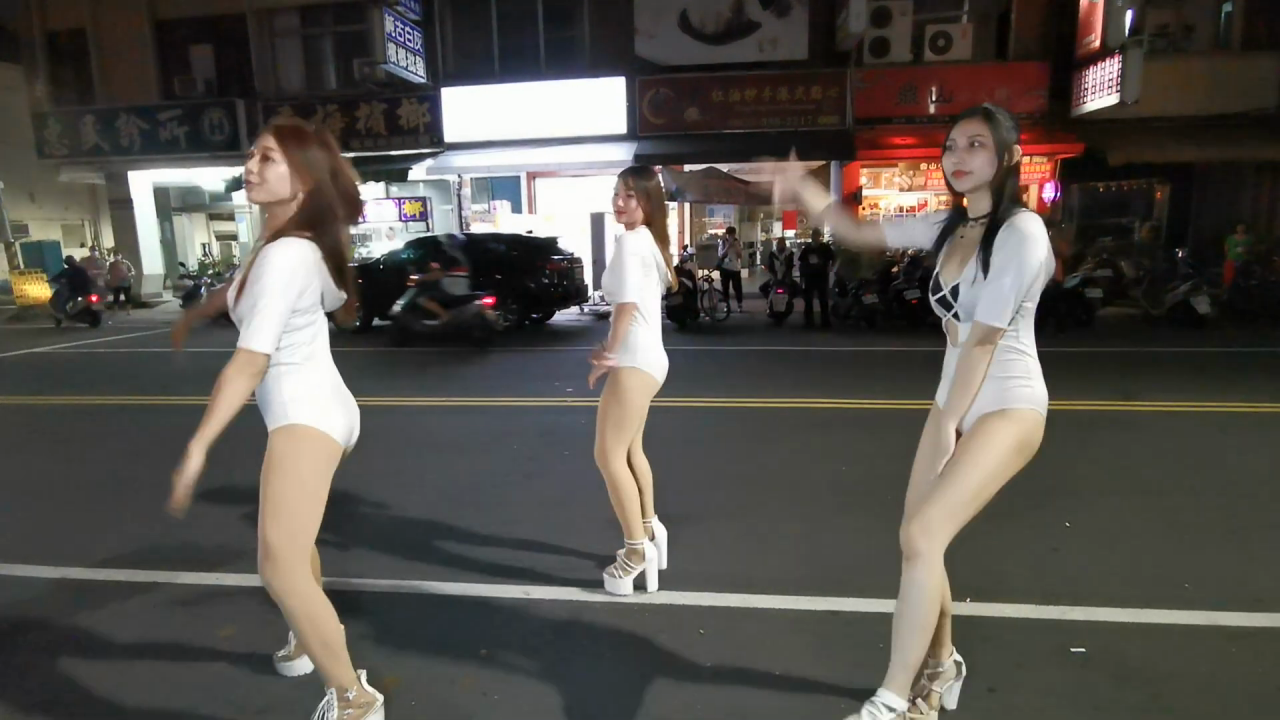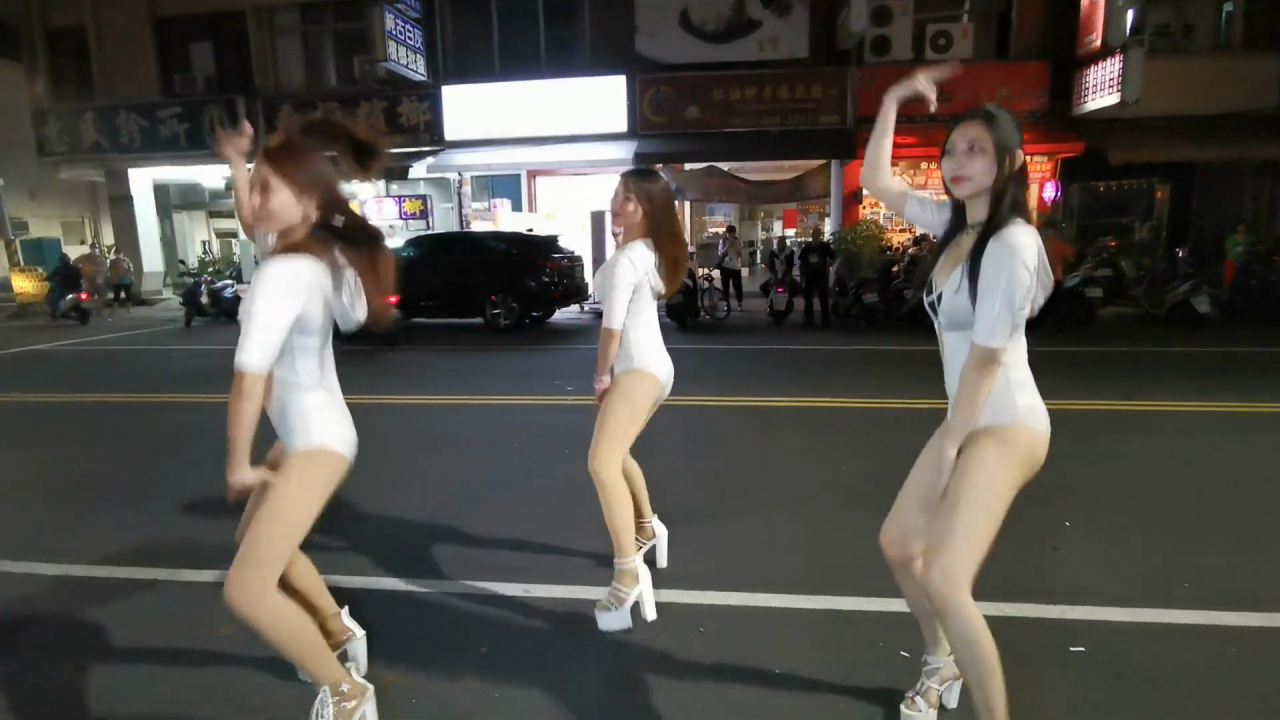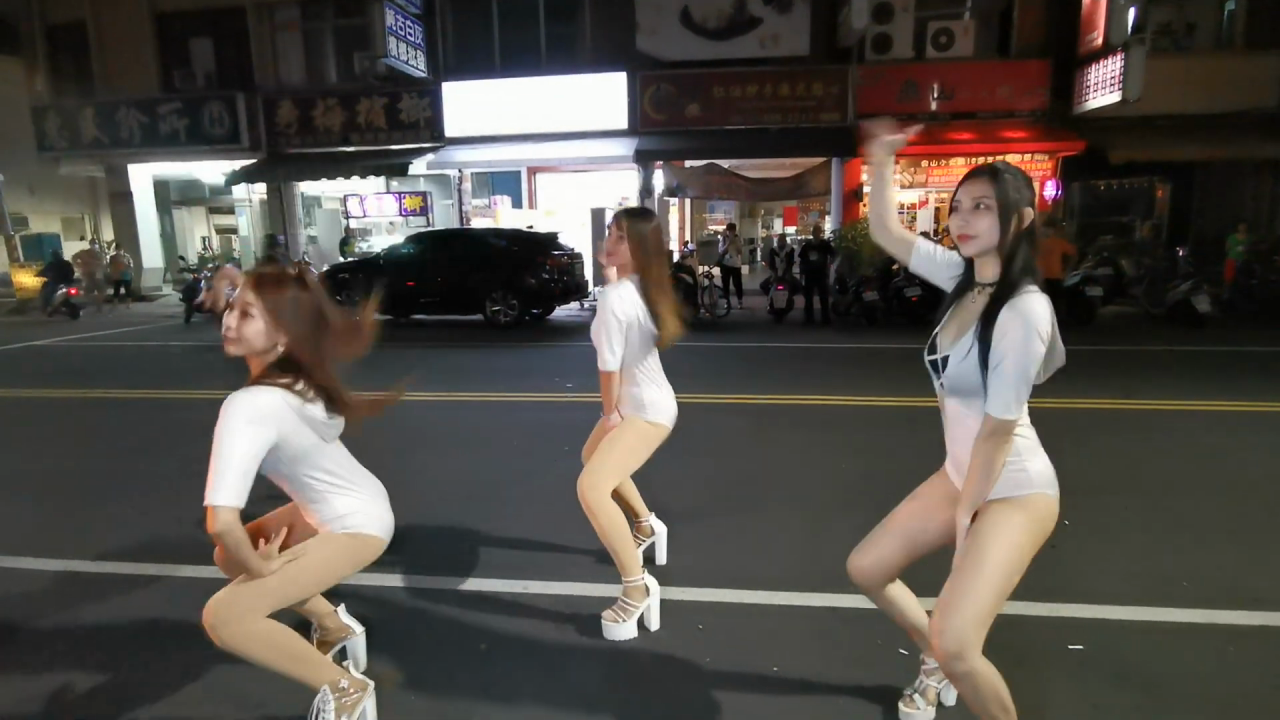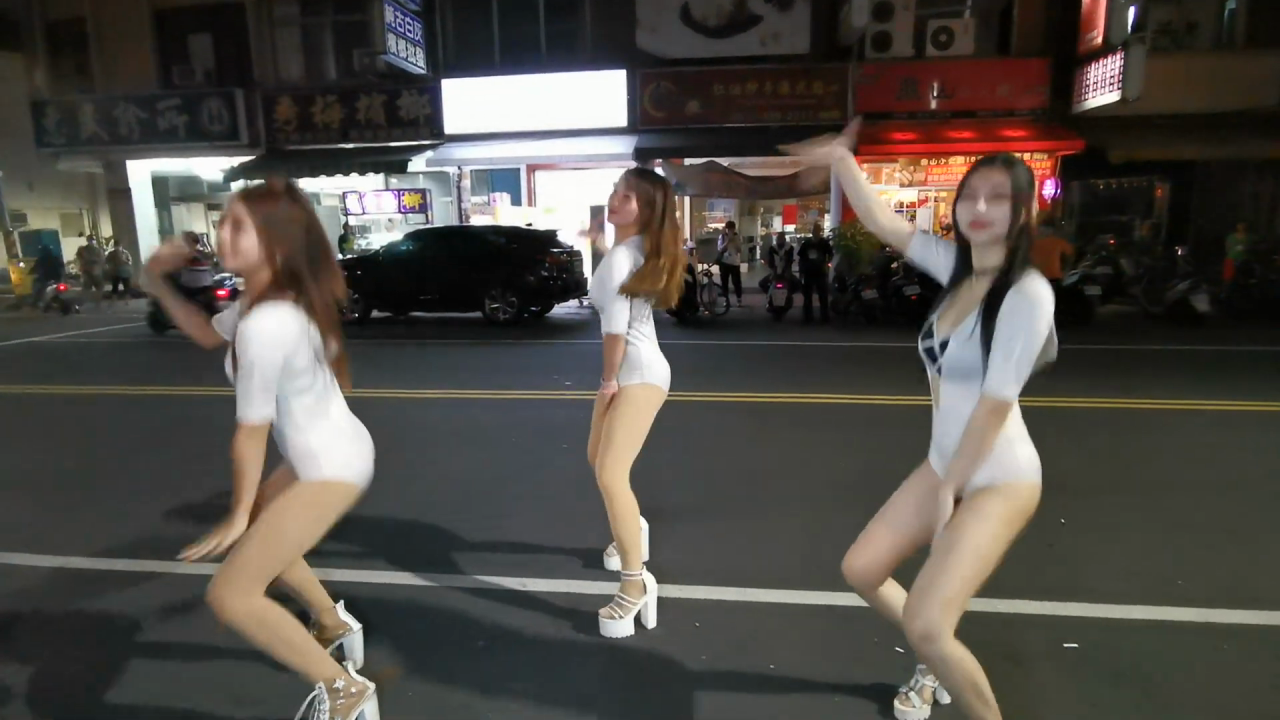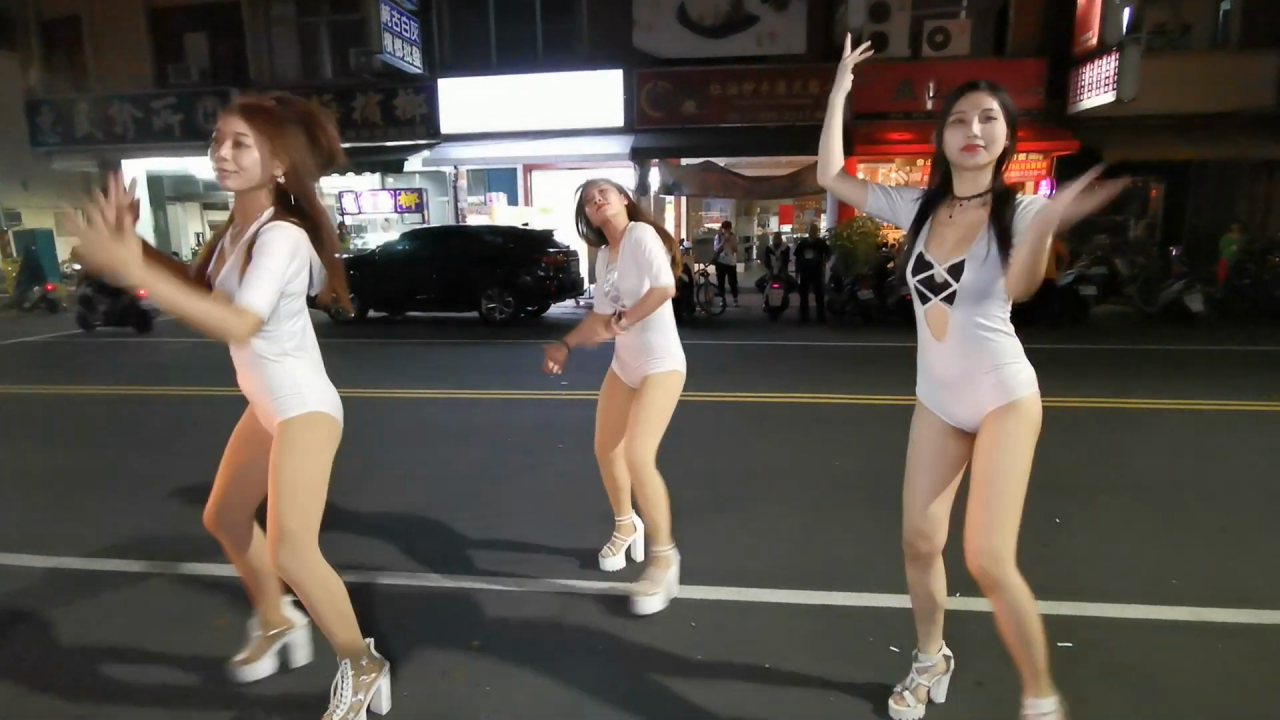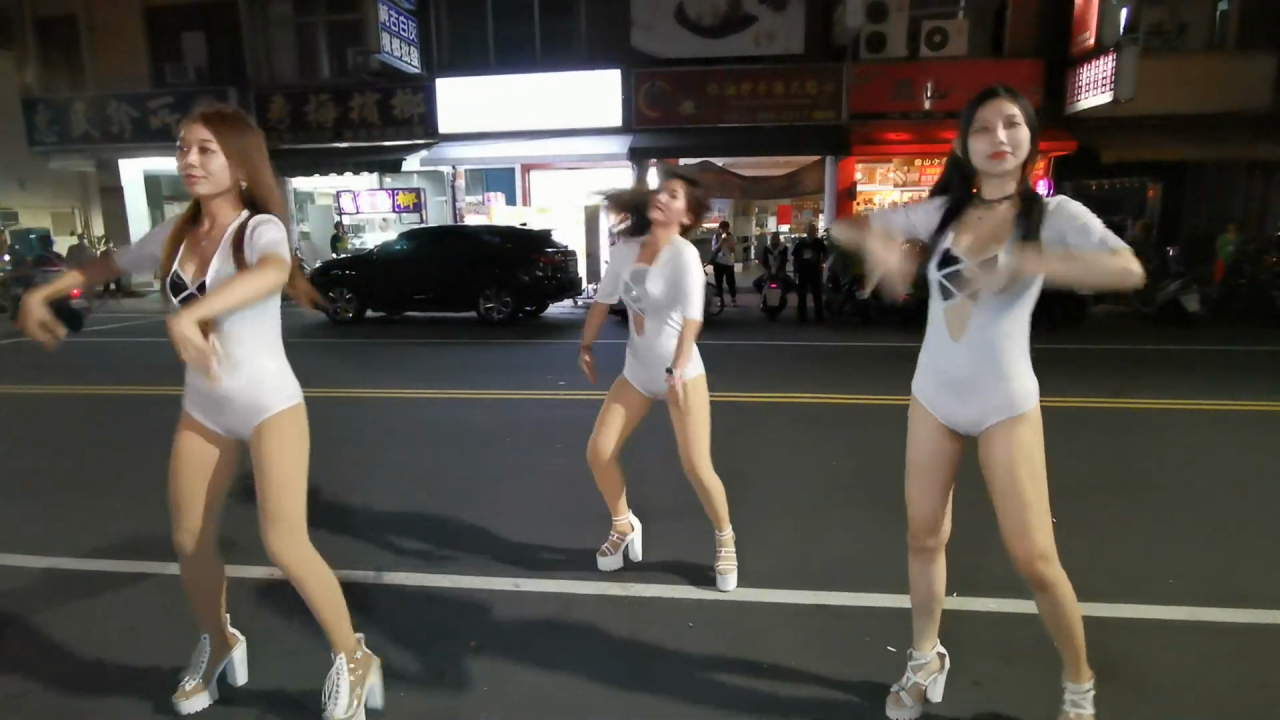
dt=0.3s
person 1, frame 1
left shoulder: (1021, 231)
right shoulder: (950, 226)
left elbow: (985, 337)
right elbow: (860, 231)
left wrist: (949, 427)
right wrist: (808, 194)
left hip: (1009, 408)
right hip: (955, 404)
left knee: (923, 537)
right knee: (916, 541)
right ankle: (940, 662)
person 1, frame 2
left shoulder: (1012, 241)
right shoulder: (954, 222)
left elbow: (988, 355)
right elbow: (877, 184)
left wrist: (950, 443)
right wrist: (893, 100)
left hip: (1007, 426)
right hip: (967, 420)
left knee: (945, 581)
right knee: (898, 543)
right ankle: (941, 665)
person 1, frame 3
left shoulder: (1024, 309)
right shoulder: (964, 275)
left elbow: (999, 426)
right elbow: (886, 231)
left wrist: (968, 510)
right wrist: (882, 158)
left hip: (1016, 493)
right hip: (962, 478)
left knee: (955, 643)
right knee: (866, 568)
right ankle: (936, 663)
person 1, frame 4
left shoulder: (1028, 294)
right shoulder: (958, 264)
left elbow: (994, 409)
right elbow: (879, 219)
left wrist: (948, 492)
right wrist: (841, 159)
left hip: (999, 482)
right hip: (945, 467)
left knee: (926, 625)
right knee: (861, 570)
right ankle: (932, 666)
person 1, frame 5
left shoulder: (1024, 209)
right shoulder: (919, 205)
left elbow: (1020, 281)
right elbow: (830, 179)
left wrist: (1047, 219)
right wrist: (841, 92)
left hip: (1003, 399)
right hip: (936, 402)
left knee: (987, 562)
right knee: (919, 541)
right ankle: (930, 659)
person 1, frame 6
left shoulder: (1054, 214)
right shoulder: (943, 211)
left elbow: (1128, 271)
right elbow: (847, 228)
left wrist: (1027, 263)
right wrist: (877, 241)
left hip: (1007, 407)
right hip: (934, 398)
left knee: (1035, 558)
right knee: (924, 537)
right ankle: (925, 661)
person 2, frame 1
left shoulder: (284, 255)
right shoulder: (296, 240)
left elbow: (251, 359)
left wrist: (196, 449)
right wrist: (209, 304)
left hip: (306, 419)
right hip: (315, 411)
left knee: (283, 572)
right knee: (286, 543)
right ankle: (316, 635)
person 2, frame 2
left shoulder: (280, 275)
right shoulder: (325, 251)
left elbow: (249, 381)
right elbow: (259, 222)
left wrist: (237, 467)
right wrist: (238, 166)
left hip: (316, 441)
right hip: (312, 431)
left knee: (245, 587)
right knee: (257, 540)
right ankle: (340, 633)
person 2, frame 3
left shoulder: (250, 408)
right shoulder: (301, 371)
left elbow: (221, 519)
left wrist: (255, 563)
left hip: (358, 526)
right hip: (348, 508)
left knee: (225, 618)
right knee: (231, 558)
right ankle: (337, 629)
person 2, frame 4
left shoulder: (264, 326)
right shoulder: (272, 299)
left elbow: (252, 432)
right elbow: (211, 332)
left wrist: (236, 519)
right wrist: (160, 286)
left hip: (330, 468)
right hip: (326, 454)
left knee: (230, 594)
right knee: (256, 535)
right ankle: (335, 627)
person 2, frame 5
left shoulder: (282, 233)
right shoulder: (236, 229)
left elbow: (239, 324)
right elbow: (203, 292)
left wrist: (136, 270)
right wrist: (126, 239)
left hip: (305, 408)
right hip: (266, 406)
left knee: (291, 553)
right knee: (224, 520)
left ankle: (361, 669)
right ankle: (277, 621)
person 2, frame 6
left shoulder: (262, 229)
right shoulder: (177, 232)
left elbow: (273, 273)
right elbow: (110, 264)
left wrist: (190, 316)
right wrist: (43, 293)
left hip: (271, 405)
right hip: (203, 410)
left knee: (284, 543)
right knee: (190, 542)
left ankle: (355, 664)
right ankle: (219, 647)
person 3, frame 1
left shoulder: (631, 241)
right shoulder: (650, 242)
left elbow: (629, 303)
left wrist: (605, 354)
right wrist: (613, 351)
left hip: (633, 362)
right hip: (648, 359)
left knee: (607, 456)
right knee: (628, 451)
left ankle: (637, 549)
right ankle: (648, 530)
person 3, frame 2
left shoulder: (625, 258)
right shoulder: (653, 251)
left elbow: (612, 325)
left wrist: (600, 375)
left hip: (637, 368)
right hip: (653, 366)
left knee: (602, 464)
right knee: (618, 455)
left ankle: (629, 576)
right ankle: (648, 530)
person 3, frame 3
left shoulder: (614, 299)
right shoulder: (644, 286)
left elbow: (610, 365)
left wrist: (609, 413)
left hip: (646, 411)
right hip: (641, 403)
left knee: (590, 491)
right knee: (593, 458)
left ankle: (637, 590)
right ankle: (646, 527)
person 3, frame 4
left shoulder: (618, 258)
right shoulder: (642, 247)
left elbow: (615, 329)
left wrist: (607, 380)
left hip: (641, 376)
right hip: (627, 371)
left knee: (610, 476)
right knee: (597, 455)
left ankle: (635, 584)
right ankle: (632, 527)
person 3, frame 5
left shoulder: (642, 234)
right shoulder: (604, 256)
left elbow: (664, 288)
left wrist: (620, 324)
right wrist: (563, 346)
left hip: (661, 365)
right hip: (624, 365)
left knee: (637, 458)
right knee: (606, 451)
left ankle: (664, 558)
right ankle: (626, 525)
person 3, frame 6
left shoulder: (684, 254)
right shoulder: (625, 249)
left elbow: (692, 318)
right elbow: (603, 299)
left wrist: (676, 371)
right wrist: (586, 345)
left hip: (683, 373)
right hip: (637, 374)
left knee: (696, 466)
right knee: (598, 453)
left ankle: (724, 541)
right ankle: (623, 527)
